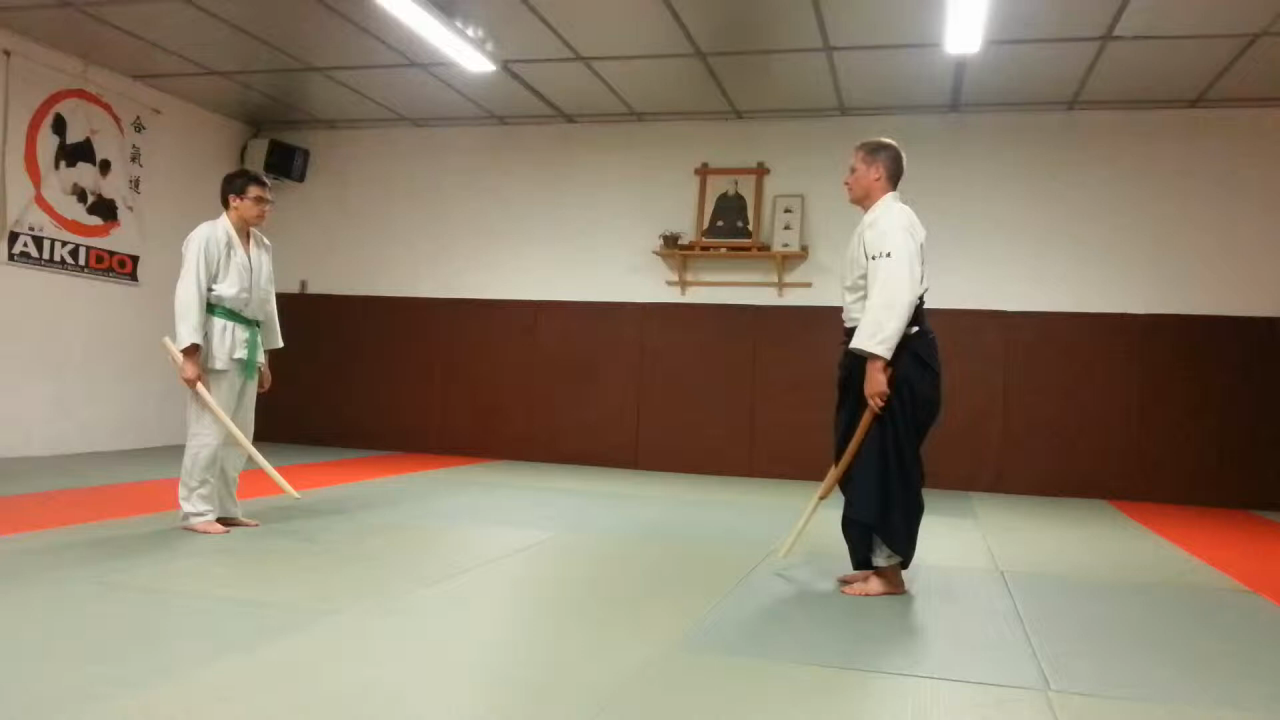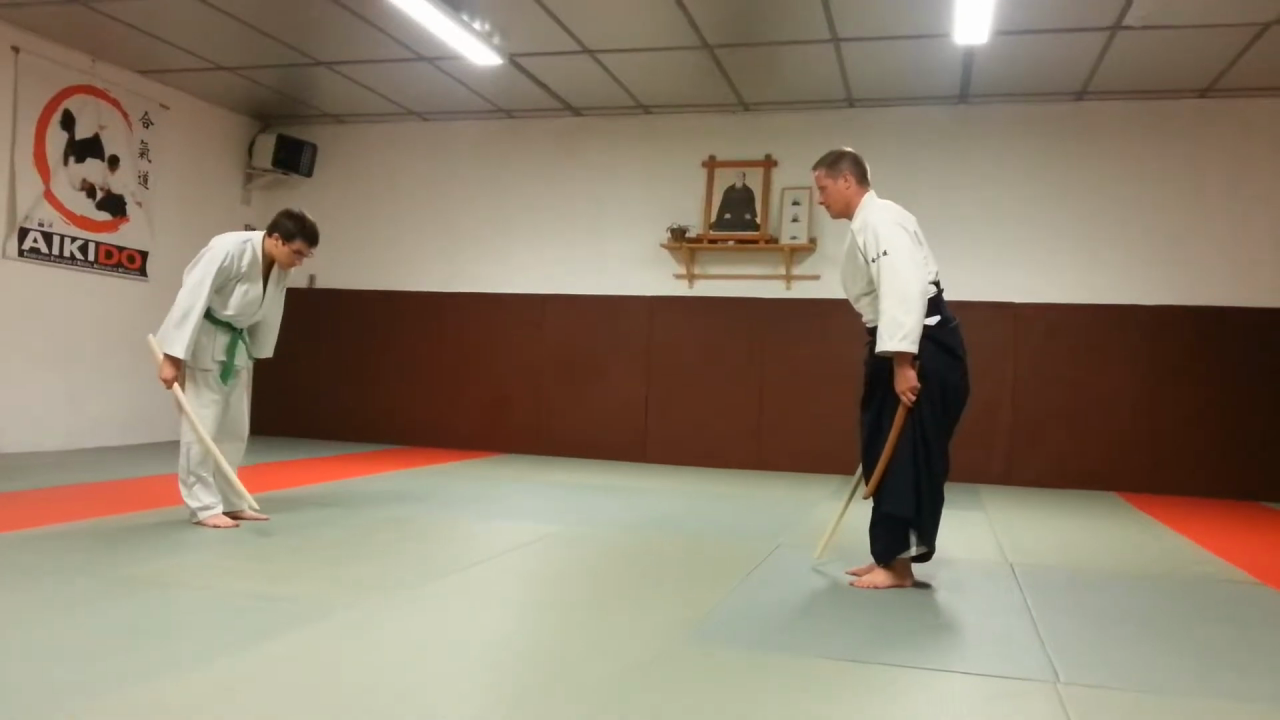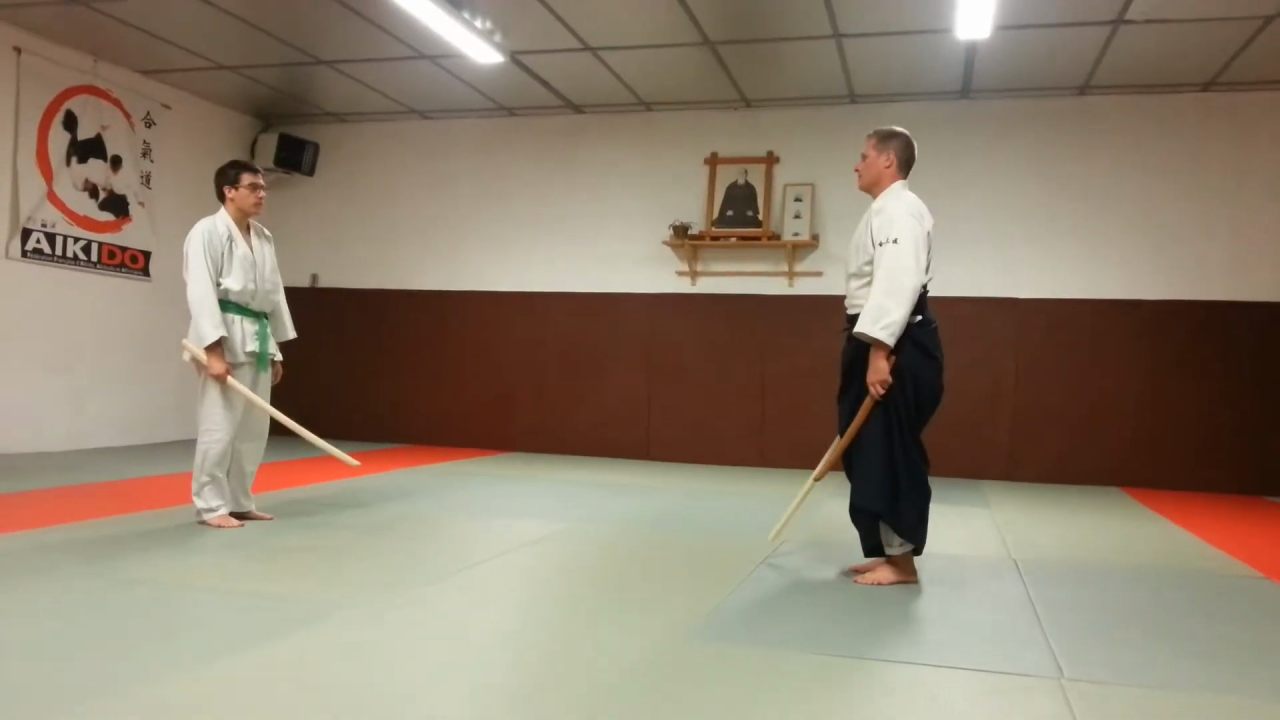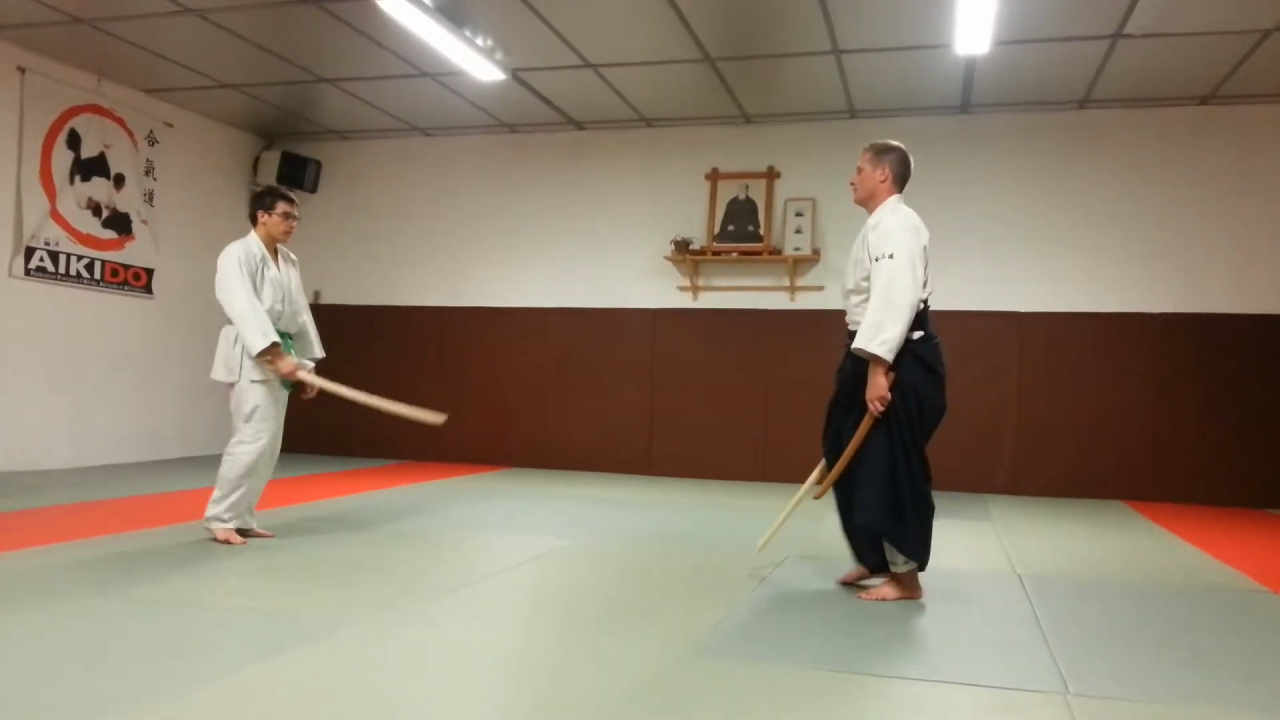
dt=1s
person 1, frame 1
left shoulder: (891, 221)
right shoulder: (877, 223)
left elbow: (894, 297)
left wrist: (876, 365)
left hip: (894, 359)
right hip: (881, 355)
left knee: (888, 463)
right knee: (865, 462)
left ankle: (888, 571)
right ankle: (877, 563)
person 1, frame 2
left shoulder: (881, 219)
right shoulder: (866, 225)
left elbow: (905, 291)
left wrist: (904, 363)
right wrist: (894, 360)
left hip: (923, 351)
right hip: (903, 347)
left knee: (908, 456)
right knee: (886, 455)
left ankle: (899, 565)
right ankle: (891, 555)
person 1, frame 3
left shoulder: (899, 209)
right shoulder: (884, 211)
left elbow: (898, 284)
left wrist: (880, 354)
left hip: (896, 347)
right hip: (880, 342)
left knee: (891, 452)
right knee: (869, 450)
left ankle: (901, 561)
right ankle: (889, 552)
person 1, frame 4
left shoulder: (896, 223)
right shoulder: (881, 224)
left elbow: (897, 299)
left wrist: (878, 369)
left hip: (897, 361)
right hip: (876, 356)
left knee: (893, 467)
right knee: (854, 459)
left ankle: (905, 576)
right ankle: (875, 559)
person 2, frame 1
left shoulder: (262, 246)
right shoulder: (207, 237)
right elbow: (190, 295)
left wrist: (264, 358)
right wrist: (190, 355)
left hip: (247, 346)
right hip: (217, 345)
left knee: (238, 434)
right knee: (209, 430)
left ankle: (224, 508)
right ankle: (197, 512)
person 2, frame 2
left shoulder: (281, 267)
right shoulder: (229, 249)
right elbow: (191, 300)
left wrist: (250, 358)
right wrist: (173, 358)
left hip: (234, 345)
right hip: (202, 343)
left knee: (235, 428)
right knee: (203, 425)
left ankle: (229, 502)
right ankle: (204, 506)
person 2, frame 3
left shoulder: (263, 237)
right shoulder: (207, 232)
right elbow: (201, 293)
left wrist: (275, 350)
right wrist: (214, 351)
left hip: (258, 339)
right hip: (226, 339)
left knee: (254, 428)
right knee: (220, 426)
left ankle: (238, 502)
right ankle: (212, 506)
person 2, frame 4
left shoulder: (289, 261)
right shoulder: (237, 254)
left elbow: (299, 314)
right elbow: (245, 310)
left wrist: (306, 361)
right wrist: (277, 354)
left hip: (277, 357)
right hip: (249, 355)
left knee: (267, 442)
right knee: (256, 437)
left ankle: (239, 519)
right ankle: (221, 516)
